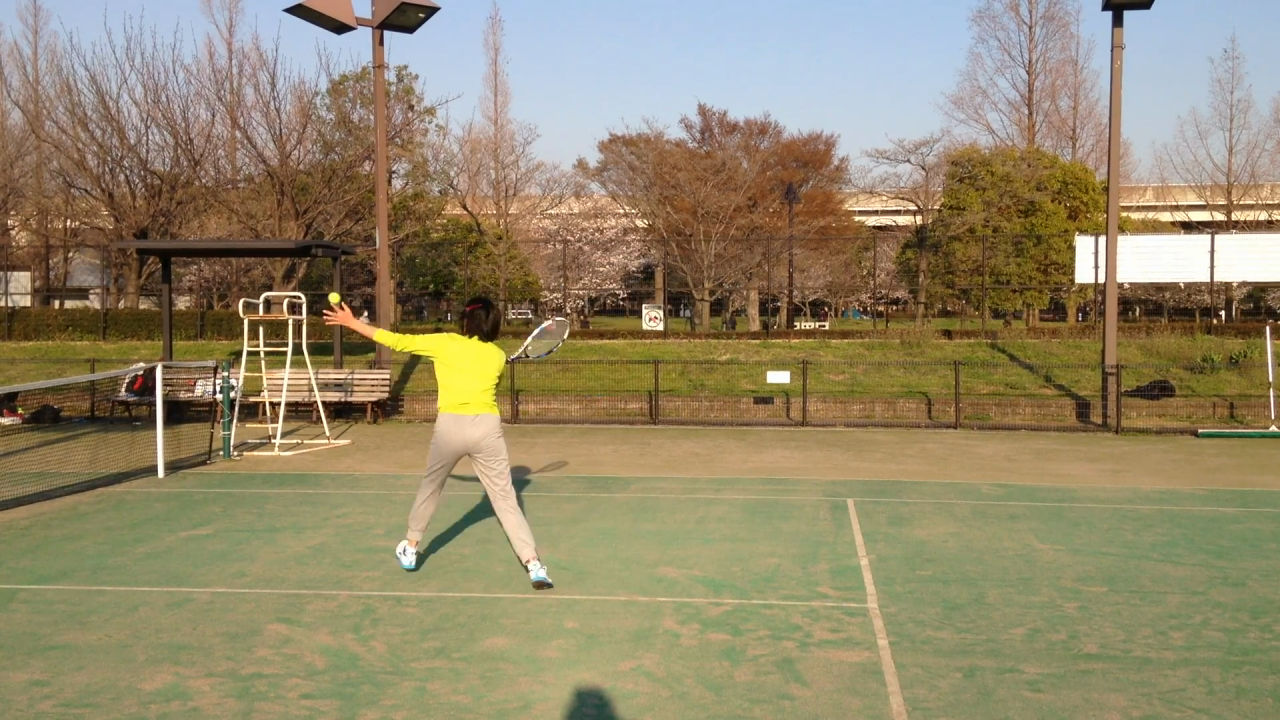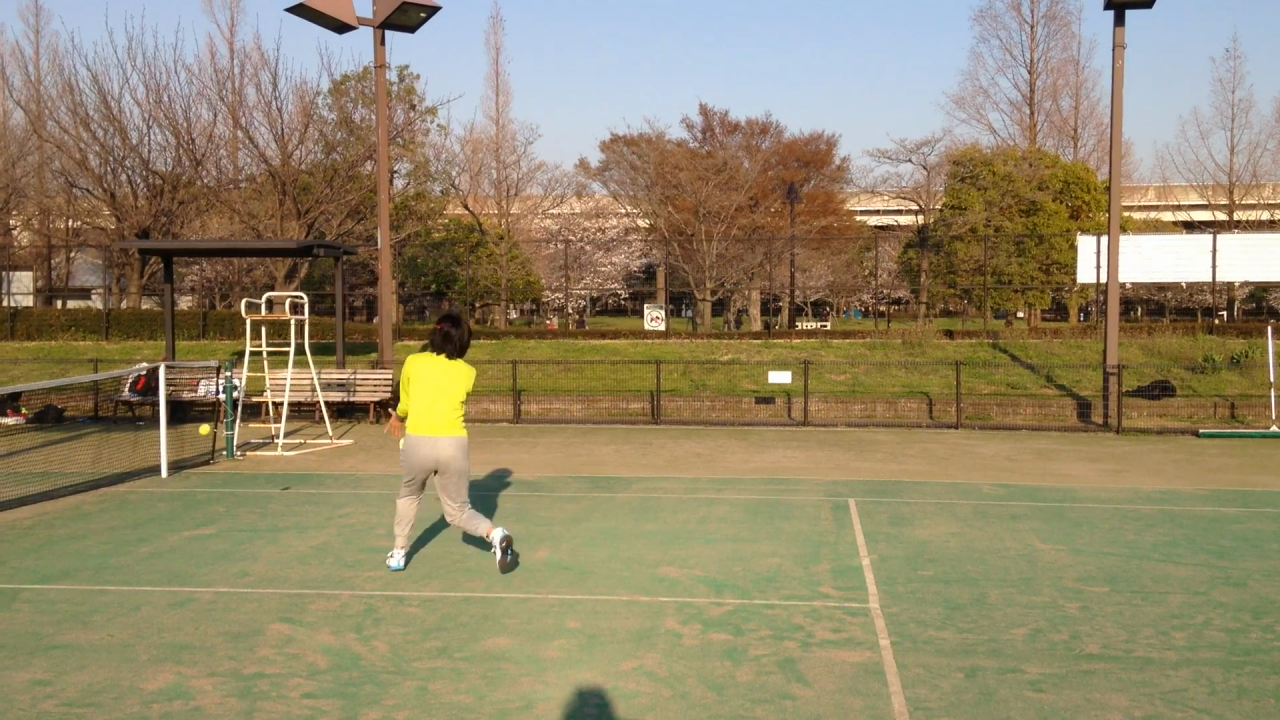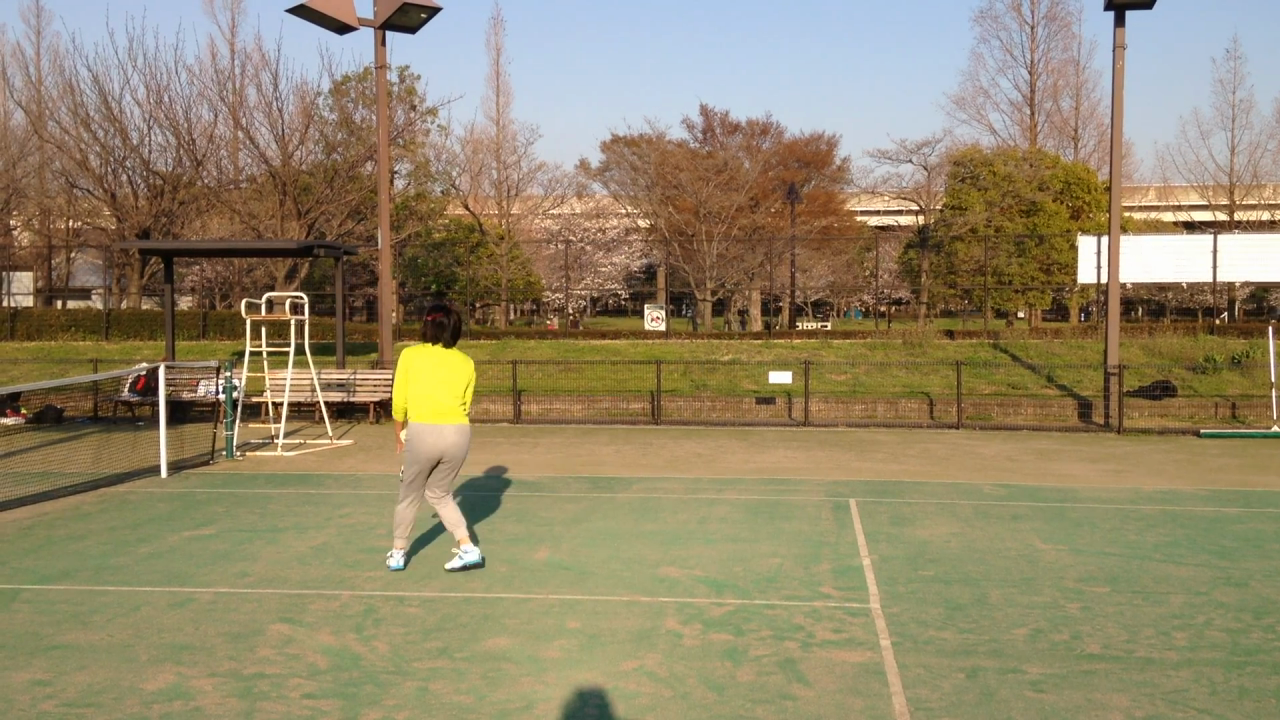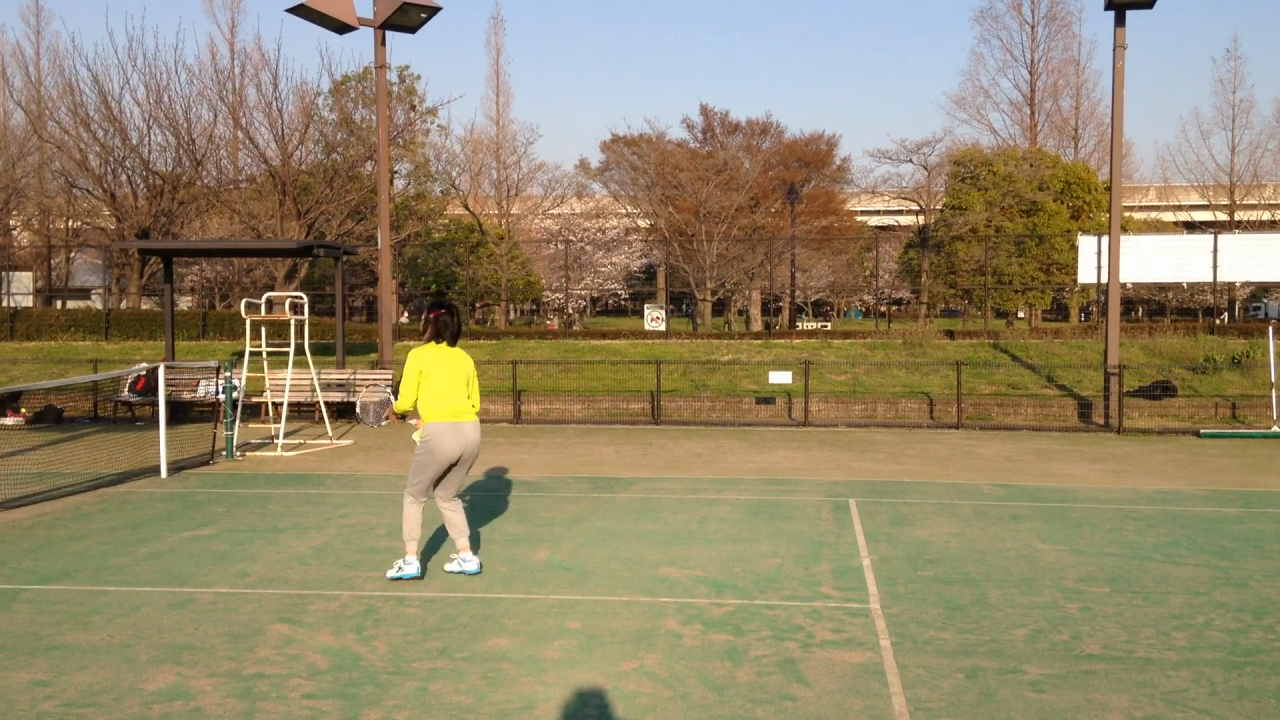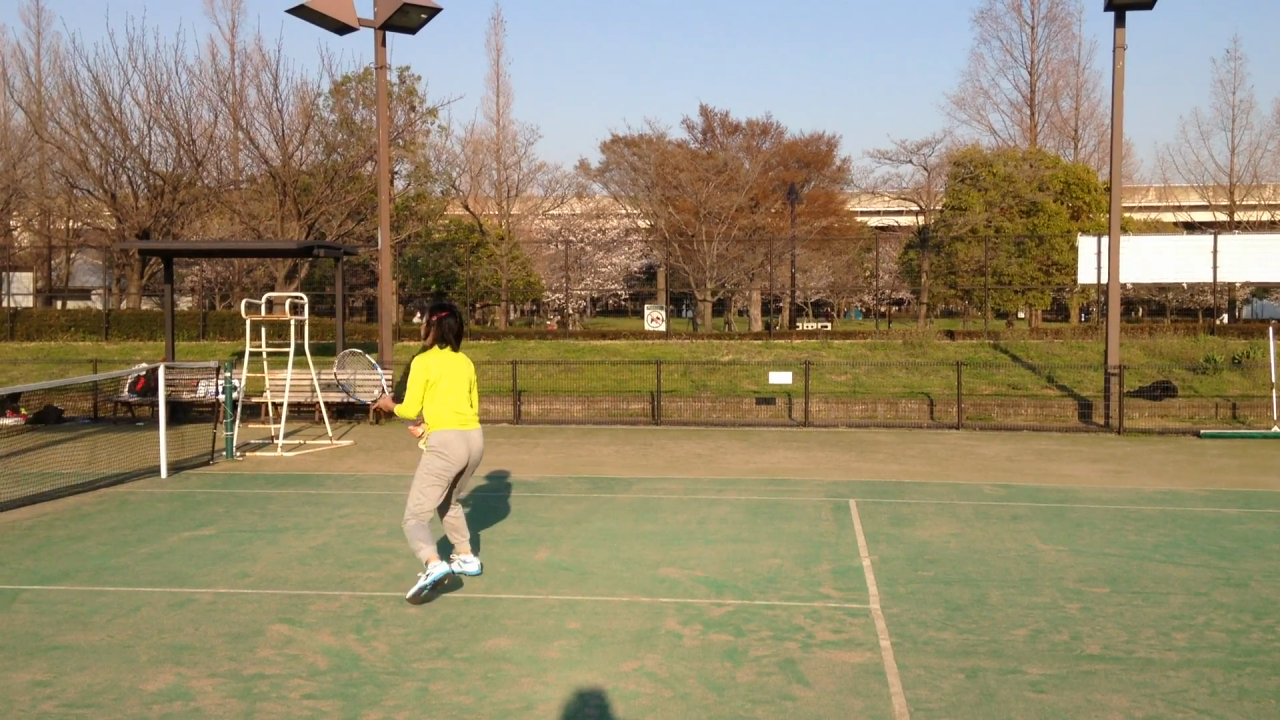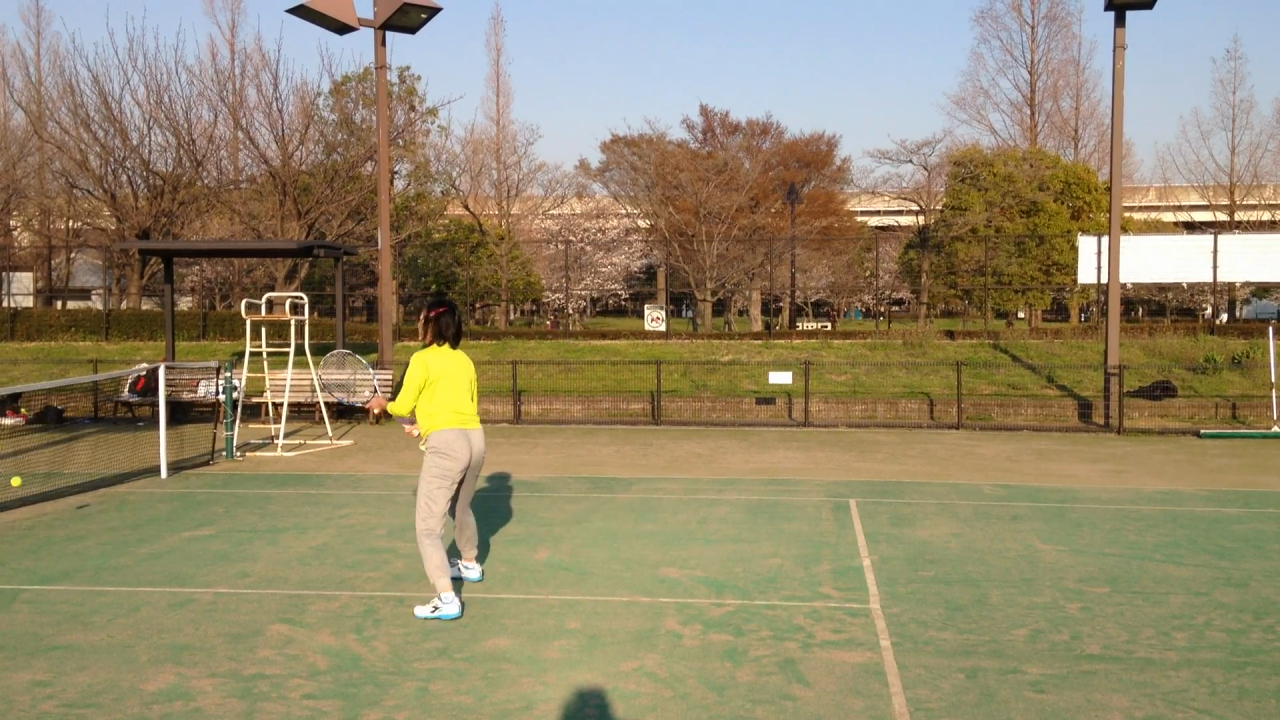
dt=0.2s
person 1, frame 1
left shoulder: (446, 342)
right shoulder: (498, 355)
left elbow: (396, 341)
left wrist: (352, 323)
left hip: (451, 427)
right hip: (486, 427)
left knee: (431, 486)
right knee: (505, 502)
left ankle: (411, 548)
right ankle: (534, 565)
person 1, frame 2
left shoulder: (413, 362)
right shoulder: (468, 373)
left wrist: (397, 419)
left hip: (418, 445)
right hip: (453, 446)
left knee: (408, 495)
right knee: (457, 512)
left ankle: (399, 553)
right ankle: (496, 536)
person 1, frame 3
left shoulder: (409, 355)
right shoulder: (466, 363)
left elbow: (399, 403)
left wrist: (399, 434)
left hip: (422, 432)
right hip: (458, 434)
left knee: (410, 495)
right knee: (439, 494)
left ankle: (398, 552)
right ankle: (468, 549)
person 1, frame 4
left shoulder: (418, 355)
right shoulder: (465, 358)
left elbow: (406, 402)
left wrist: (394, 409)
left hip: (440, 434)
right hip: (471, 432)
left knee: (414, 496)
right knee: (447, 495)
left ankle: (410, 559)
right ankle: (466, 556)
person 1, frame 5
left shoulder: (423, 362)
right shoulder: (465, 362)
left elbow: (411, 410)
left wrist: (389, 405)
left hip: (446, 443)
right hip: (474, 440)
left knee: (415, 517)
right knee: (448, 502)
left ankle: (433, 566)
right ankle: (466, 557)
person 1, frame 6
left shoulder: (422, 359)
right shoulder: (465, 360)
left elbow: (403, 407)
left wrist: (381, 404)
left hip: (445, 445)
right hip: (475, 440)
left knee: (428, 527)
right knee: (461, 508)
left ankle: (447, 598)
right ankle: (470, 564)
